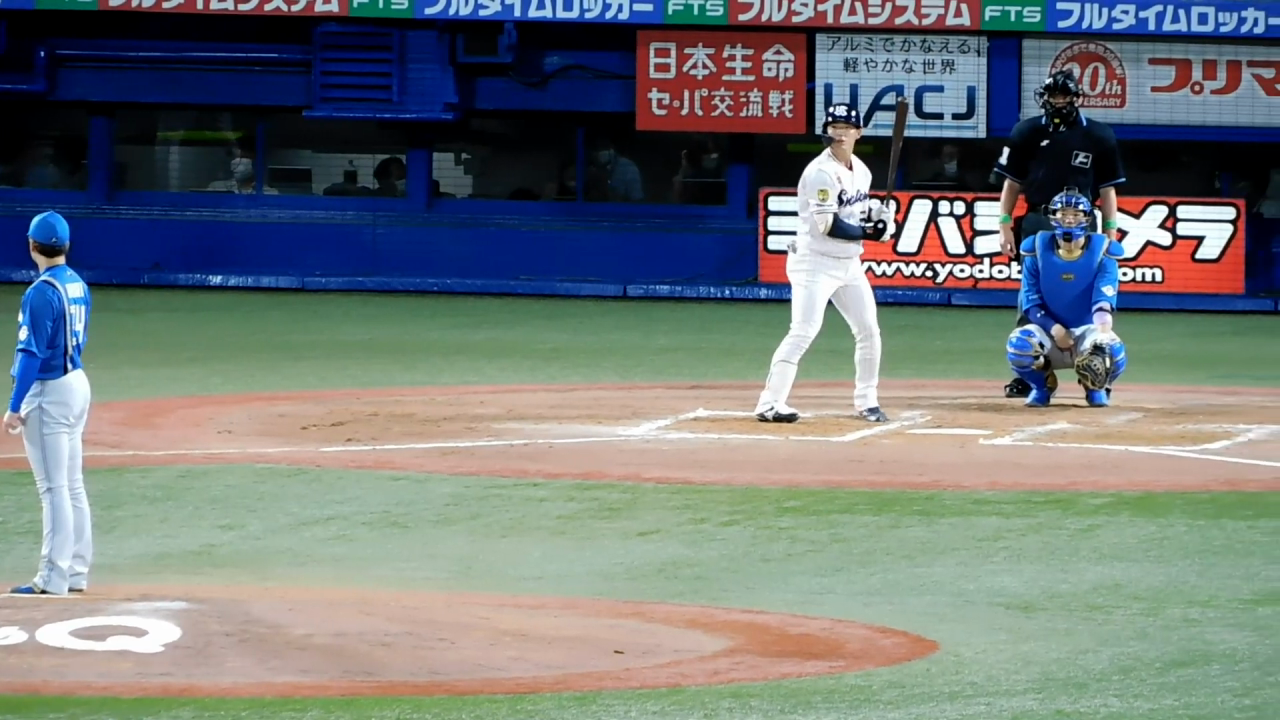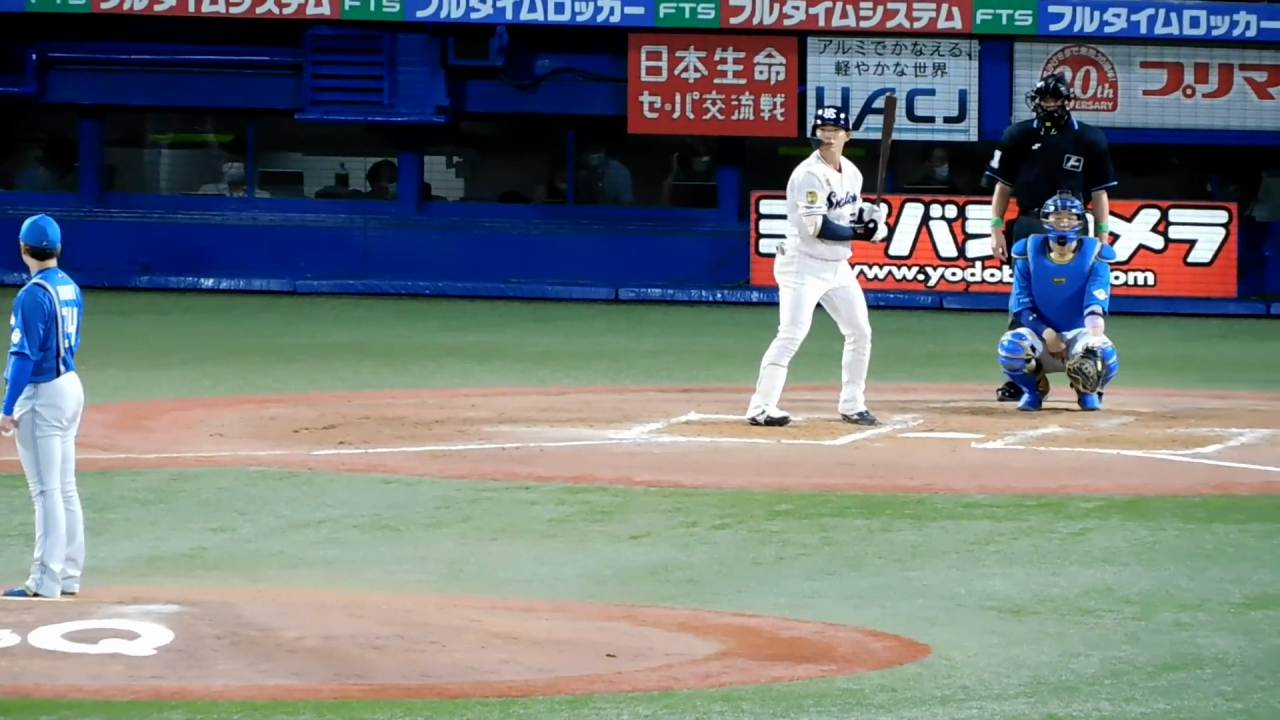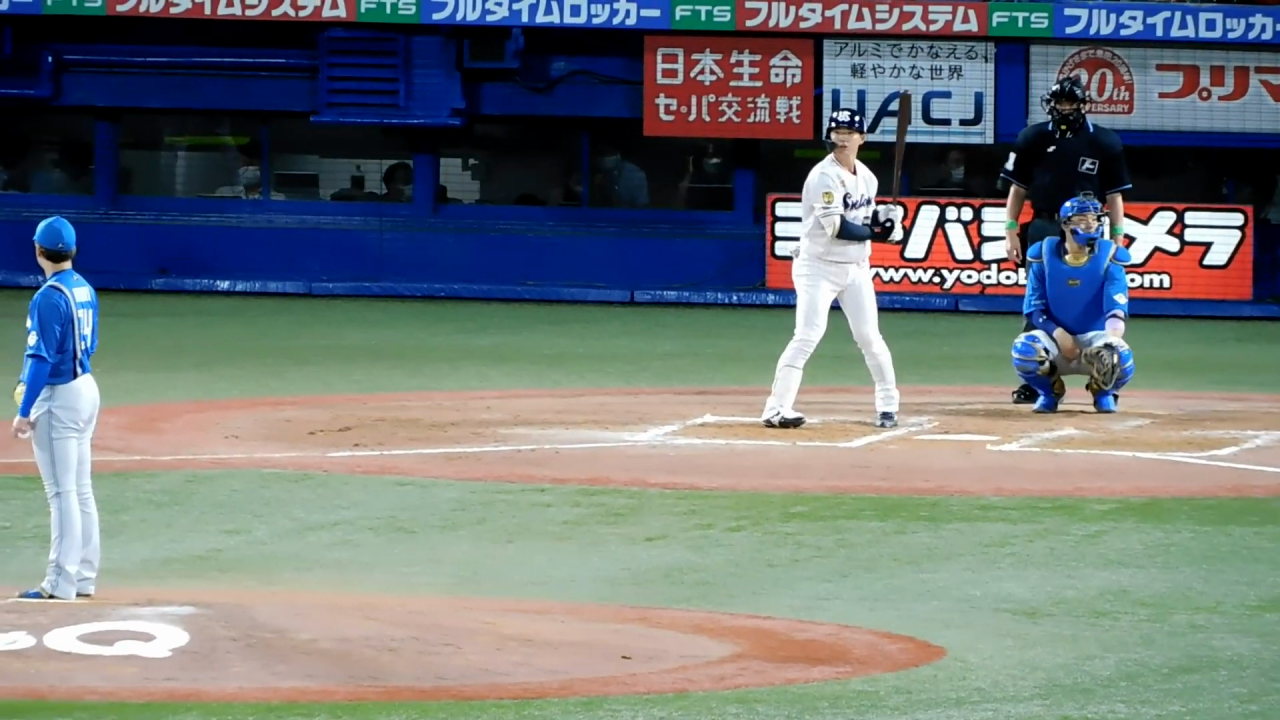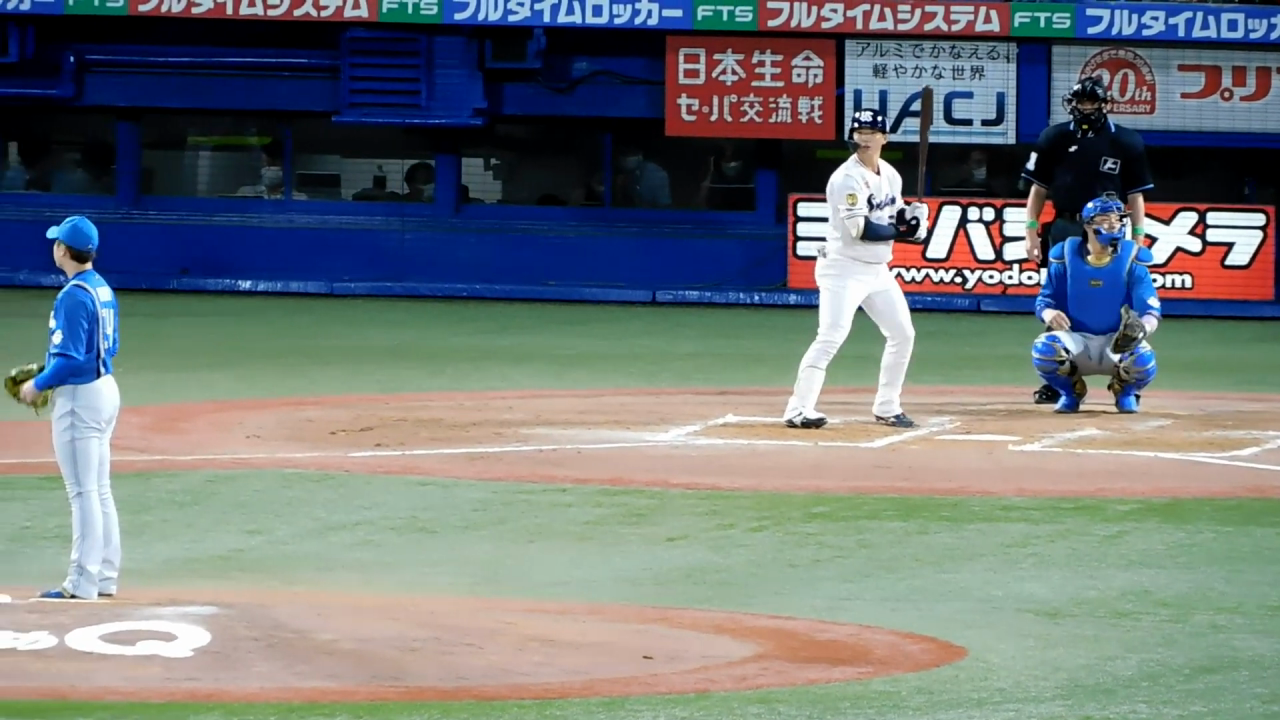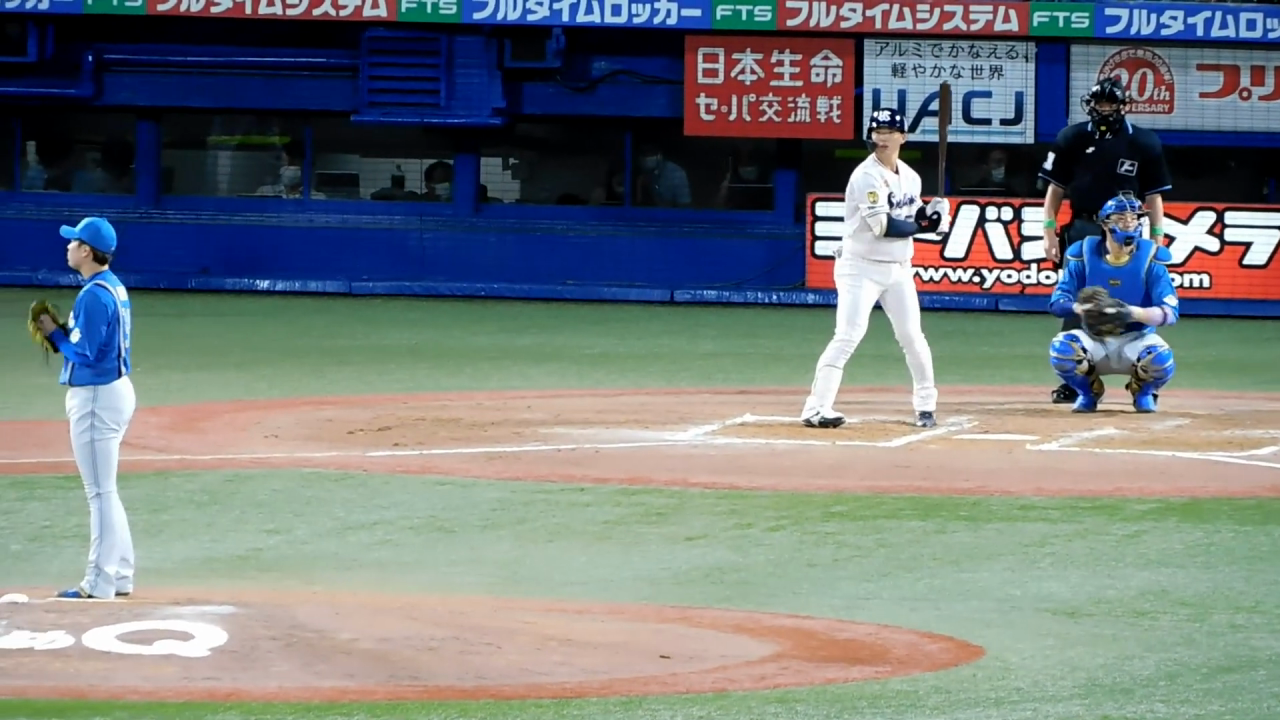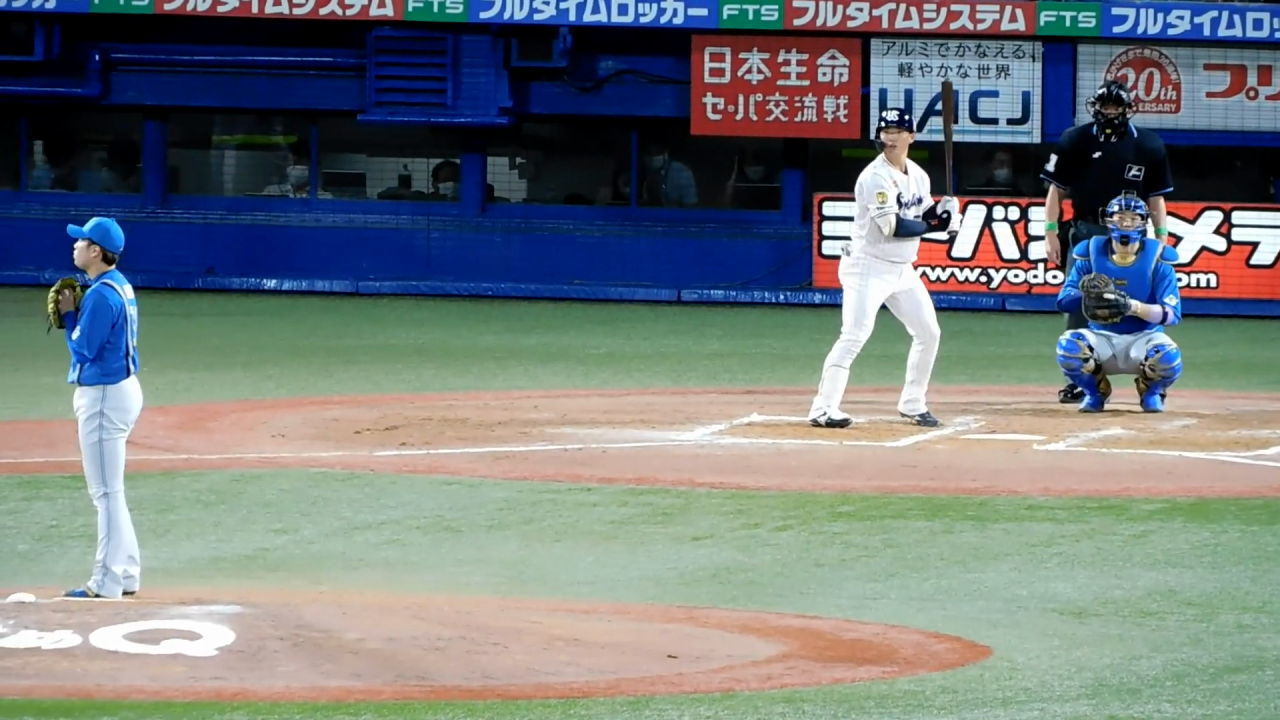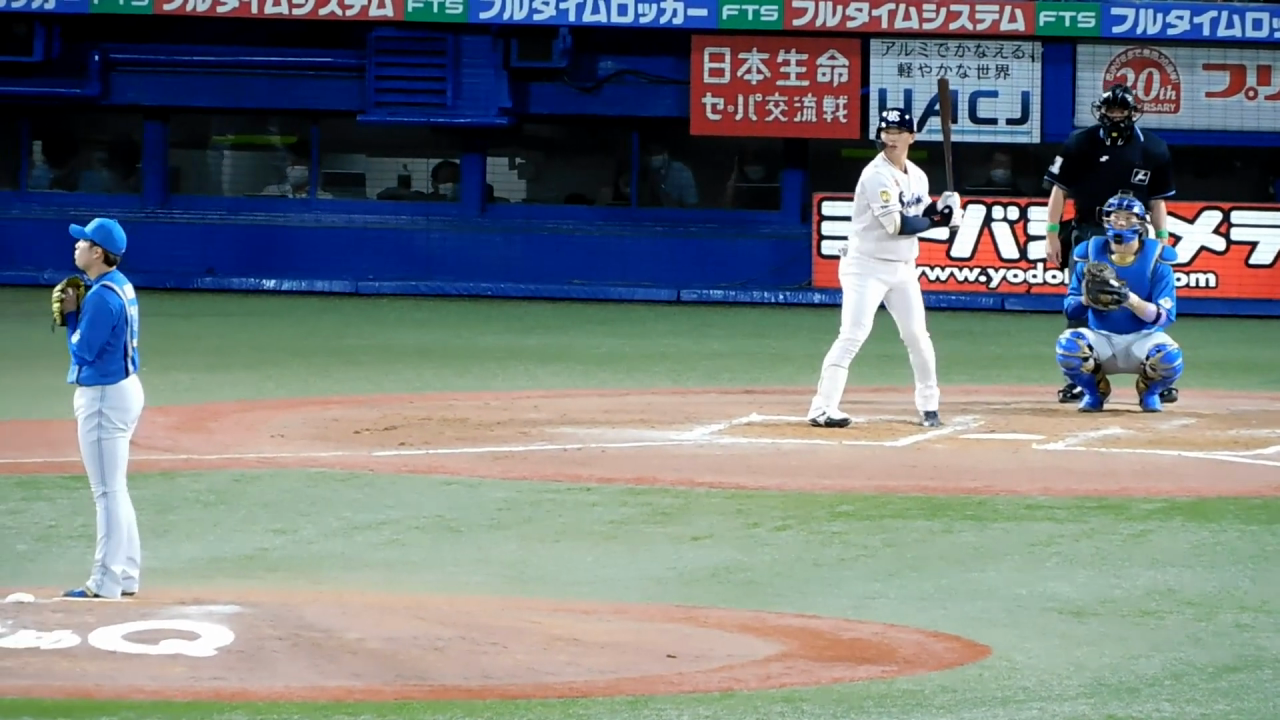
dt=0.2s
person 1, frame 1
left shoulder: (41, 292)
right shoulder: (79, 285)
left elbow: (32, 354)
left wrist: (14, 406)
left hip: (49, 393)
right hip: (76, 384)
left knee: (53, 488)
right knee: (72, 485)
left ankle: (54, 578)
right ankle: (75, 571)
person 1, frame 2
left shoulder: (32, 295)
right shoulder: (71, 288)
left hip: (41, 395)
right hip: (69, 387)
left knee: (46, 490)
right knee: (64, 488)
left ankle: (46, 581)
right ankle: (67, 574)
person 1, frame 3
left shoulder: (48, 297)
right shoulder: (85, 289)
left elbow: (42, 359)
left wrist: (25, 410)
left hip: (57, 398)
right hip: (84, 389)
left knee: (61, 493)
right knee: (81, 490)
left ankle: (61, 584)
right ankle: (83, 576)
person 1, frame 4
left shoulder: (72, 296)
right shoulder: (102, 289)
left elbow: (68, 359)
left wrist: (37, 385)
right wrist: (46, 376)
left hip: (78, 398)
right hip: (104, 390)
left knee: (82, 492)
right knee: (100, 490)
left ankle: (82, 584)
right ankle: (104, 576)
person 1, frame 5
left shoulder: (93, 295)
right shoulder: (112, 287)
left elbow: (82, 353)
left wrist: (53, 333)
right wrist: (60, 331)
left hip: (96, 397)
right hip: (114, 391)
left knee: (100, 492)
right knee: (106, 491)
left ankle: (100, 583)
right ankle: (120, 574)
person 1, frame 6
left shoulder: (101, 294)
right shoulder: (117, 285)
left elbow: (82, 350)
left wrist: (68, 315)
right wrist: (73, 313)
left hip: (104, 396)
right hip: (119, 390)
left knee: (107, 492)
right knee: (109, 489)
left ankle: (107, 583)
right ankle: (126, 573)
person 1, frame 7
left shoulder: (101, 296)
right shoulder: (120, 285)
left elbow: (82, 353)
left wrist: (72, 314)
right wrist: (76, 312)
left hip: (104, 396)
right hip: (123, 390)
left knee: (107, 492)
right knee: (115, 490)
left ankle: (106, 583)
right ankle: (126, 574)
person 2, frame 1
left shoulder: (1099, 135)
right shoulder: (1027, 132)
left elbow: (1107, 190)
right elbow: (1012, 183)
left wrist: (1110, 233)
right wrist: (1006, 225)
right hip: (1037, 224)
person 2, frame 2
left shoulder: (1090, 139)
right shoulder: (1018, 135)
left elbow: (1099, 193)
right elbow: (1003, 186)
left wrist: (1102, 236)
right wrist: (997, 229)
right hip: (1028, 227)
person 2, frame 3
left shoulder: (1105, 142)
right shoulder: (1032, 138)
left elbow: (1114, 196)
right elbow: (1018, 188)
left wrist: (1117, 239)
right wrist: (1012, 231)
right hip: (1043, 230)
person 2, frame 4
left shoulder: (1127, 141)
right shoulder: (1054, 137)
left elbow: (1135, 196)
right elbow: (1039, 188)
left wrist: (1138, 239)
right wrist: (1032, 230)
right hip: (1064, 230)
person 2, frame 5
left shoulder: (1145, 142)
right shoulder: (1071, 138)
left elbow: (1153, 196)
right elbow: (1056, 188)
left wrist: (1157, 239)
right wrist: (1050, 230)
right hip: (1082, 230)
person 2, frame 6
left shoulder: (1149, 145)
right shoulder: (1074, 140)
left elbow: (1156, 198)
right elbow: (1056, 189)
left wrist: (1161, 239)
right wrist: (1051, 233)
right hip: (1086, 232)
person 2, frame 7
left shoulder: (1154, 149)
right shoulder: (1080, 143)
left elbow: (1157, 201)
right elbow: (1059, 190)
left wrist: (1162, 241)
right wrist: (1053, 235)
right hip: (1088, 234)
person 3, frame 1
left shoulder: (862, 171)
right shoulder: (820, 171)
right elbow: (828, 225)
left wrist: (876, 214)
right wrist: (869, 232)
left hip: (849, 263)
right hip: (814, 262)
left knee: (869, 329)
right knee: (804, 332)
left ankle: (866, 400)
right ankle: (769, 404)
person 3, frame 2
left shoulder: (852, 172)
right shoulder: (808, 174)
right elbow: (818, 227)
left wrist: (868, 216)
right wrist: (860, 233)
left hip: (838, 267)
right hip: (803, 264)
left knee: (860, 332)
right knee: (791, 334)
left ankle: (853, 405)
right ankle: (761, 407)
person 3, frame 3
left shoulder: (866, 176)
right shoulder: (823, 176)
right elbow: (836, 228)
left wrist: (885, 217)
right wrist: (878, 233)
left hip: (856, 268)
right hip: (818, 267)
left knee: (869, 336)
right knee: (807, 337)
left ankle: (887, 404)
right ankle: (776, 408)
person 3, frame 4
left shoulder: (890, 175)
right shoulder: (846, 177)
right elbow: (860, 230)
left wrist: (911, 216)
right wrist: (903, 231)
left hip: (878, 269)
right hip: (844, 268)
left knee: (902, 333)
right knee: (830, 337)
left ankle: (887, 407)
right ankle: (797, 409)
person 3, frame 5
left shoulder: (909, 176)
right shoulder: (865, 176)
left elbow: (913, 215)
right elbow: (883, 226)
left wrist: (932, 213)
right wrist: (926, 226)
left hip: (898, 268)
right hip: (861, 267)
left knee: (912, 336)
right knee: (848, 336)
left ankle: (925, 403)
right ankle: (816, 408)
person 3, frame 6
left shoulder: (919, 175)
right shoulder: (875, 176)
left elbow: (923, 215)
right elbow: (892, 227)
left wrist: (941, 213)
right wrist: (936, 225)
left hip: (903, 269)
right hip: (868, 266)
left knee: (928, 332)
right knee: (854, 336)
left ankle: (913, 404)
right ankle: (822, 409)
person 3, frame 7
left shoulder: (917, 175)
right shoulder: (876, 174)
left elbow: (922, 214)
right elbow: (896, 225)
left wrist: (941, 208)
right wrist: (938, 219)
left hip: (902, 267)
right hip: (866, 265)
left knee: (916, 334)
right knee: (853, 335)
left ankle: (928, 403)
right ankle: (822, 408)
person 4, frame 1
left shoulder: (1102, 252)
right shoulder: (1037, 250)
left elbow: (1104, 302)
right elbow: (1030, 303)
left wrist: (1102, 338)
right wrist: (1056, 330)
left hip: (1088, 331)
right hip: (1049, 331)
left knee: (1113, 352)
right knee: (1018, 344)
left ankle: (1096, 386)
right ankle: (1042, 385)
person 4, frame 2
left shoulder: (1094, 255)
right shoulder: (1028, 253)
left elbow: (1096, 306)
right elbow: (1021, 307)
left wrist: (1094, 342)
right wrist: (1048, 335)
left hip: (1080, 334)
right hip: (1041, 334)
left knee: (1105, 356)
right knee: (1010, 347)
left ankle: (1088, 390)
right ankle: (1034, 389)
person 4, frame 3
left shoulder: (1109, 258)
right shoulder: (1043, 256)
left elbow: (1117, 308)
right elbow: (1033, 307)
left wrist: (1112, 342)
right wrist: (1058, 334)
left hip: (1096, 339)
right hip: (1055, 339)
left knee: (1122, 359)
right knee: (1023, 349)
left ankle: (1103, 391)
right ankle: (1049, 392)
person 4, frame 4
left shoulder: (1131, 259)
right shoulder: (1066, 256)
left elbow: (1151, 309)
right elbow: (1043, 301)
left wrist: (1141, 328)
right wrist: (1048, 313)
left hip: (1119, 341)
right hip: (1077, 340)
left knee: (1143, 360)
right knee: (1043, 349)
left ankle: (1125, 392)
right ankle: (1071, 392)
person 4, frame 5
left shoulder: (1150, 259)
right shoulder: (1084, 255)
left elbow: (1170, 312)
right elbow: (1056, 302)
left wrist: (1133, 313)
right wrist: (1078, 307)
left hip: (1136, 339)
right hip: (1094, 340)
left knee: (1161, 359)
right knee: (1060, 348)
left ankle: (1143, 391)
right ankle: (1088, 391)
person 4, frame 6
left shoulder: (1157, 258)
right shoulder: (1091, 254)
left elbow: (1172, 314)
right elbow: (1063, 301)
left wrist: (1133, 306)
right wrist: (1089, 294)
left hip: (1143, 339)
right hip: (1102, 338)
left knee: (1169, 357)
right knee: (1068, 346)
left ankle: (1150, 391)
right ankle: (1096, 391)
person 4, frame 7
left shoulder: (1156, 259)
right shoulder: (1091, 254)
left elbow: (1165, 316)
right elbow: (1071, 312)
left wrist: (1130, 299)
right wrist: (1086, 298)
left hip: (1143, 338)
right hip: (1102, 339)
left knee: (1170, 357)
right knee: (1067, 345)
left ankle: (1149, 391)
right ankle: (1095, 391)
